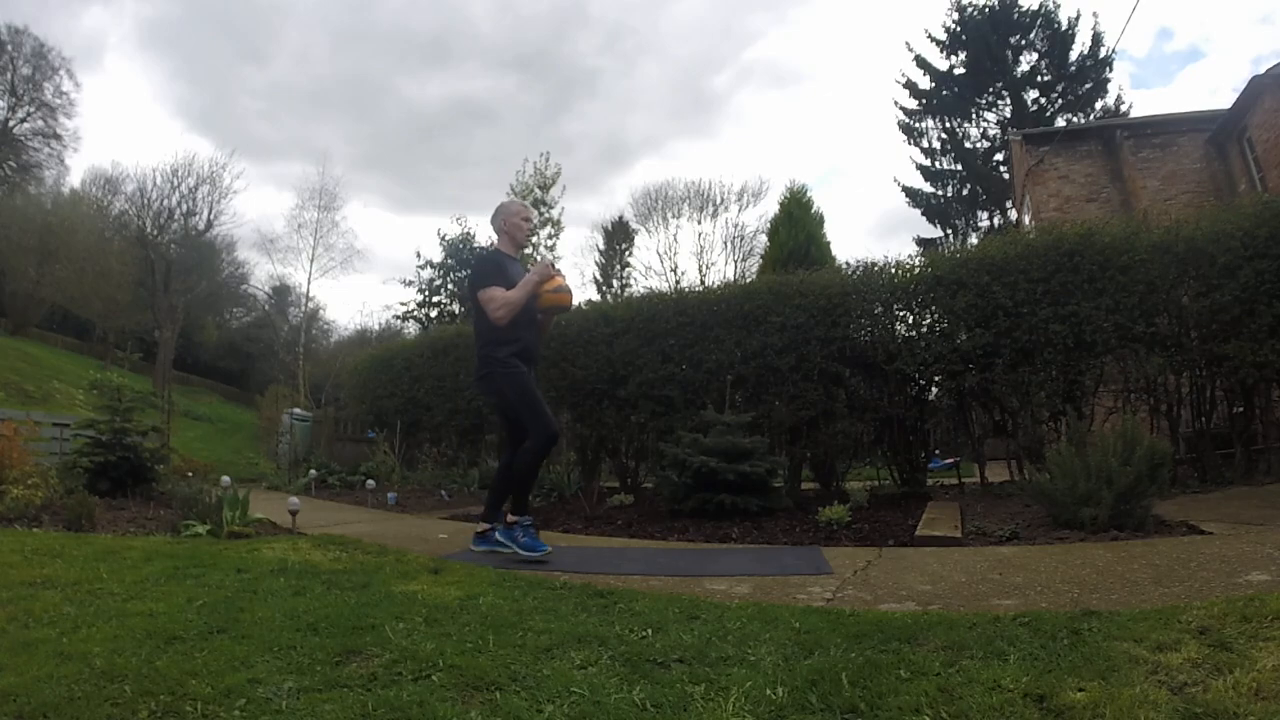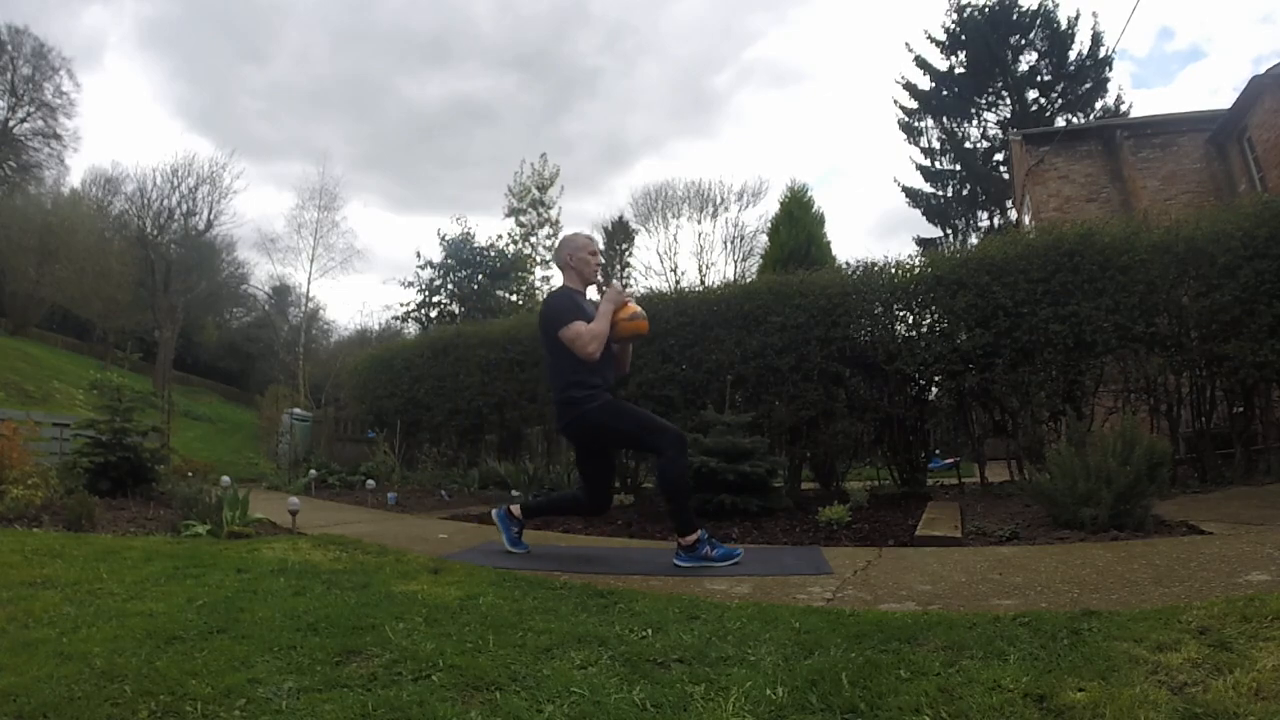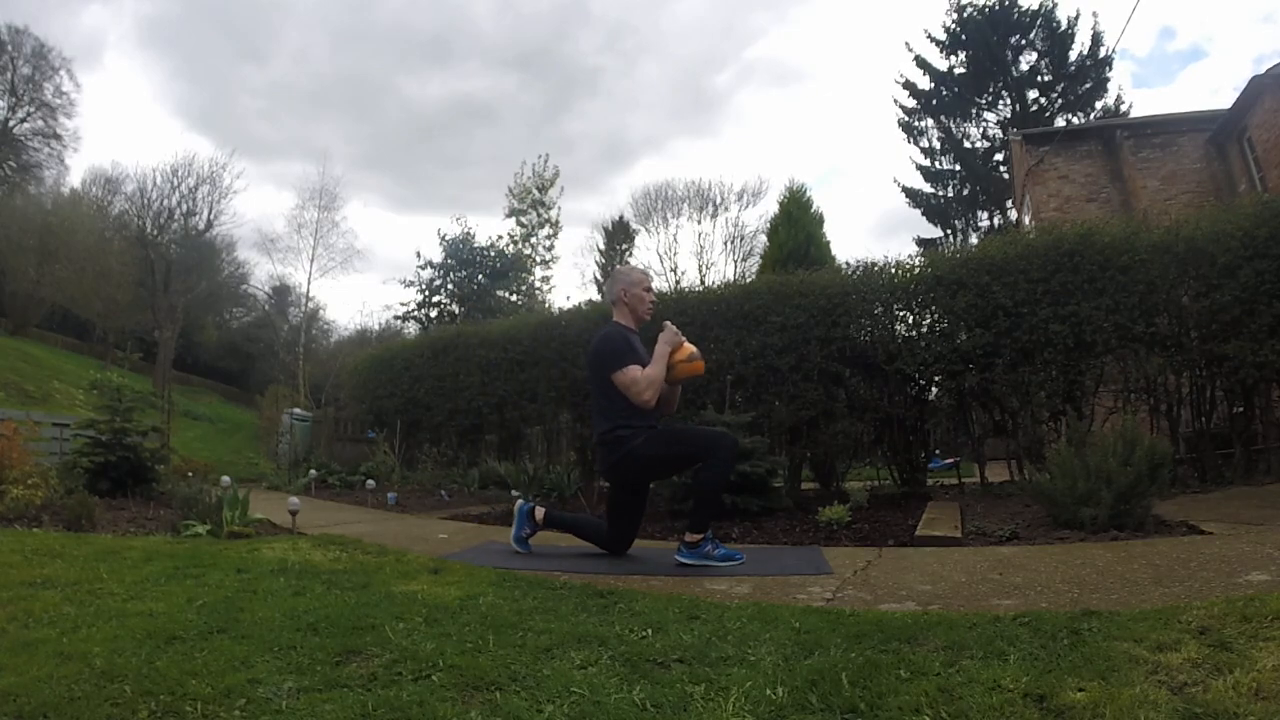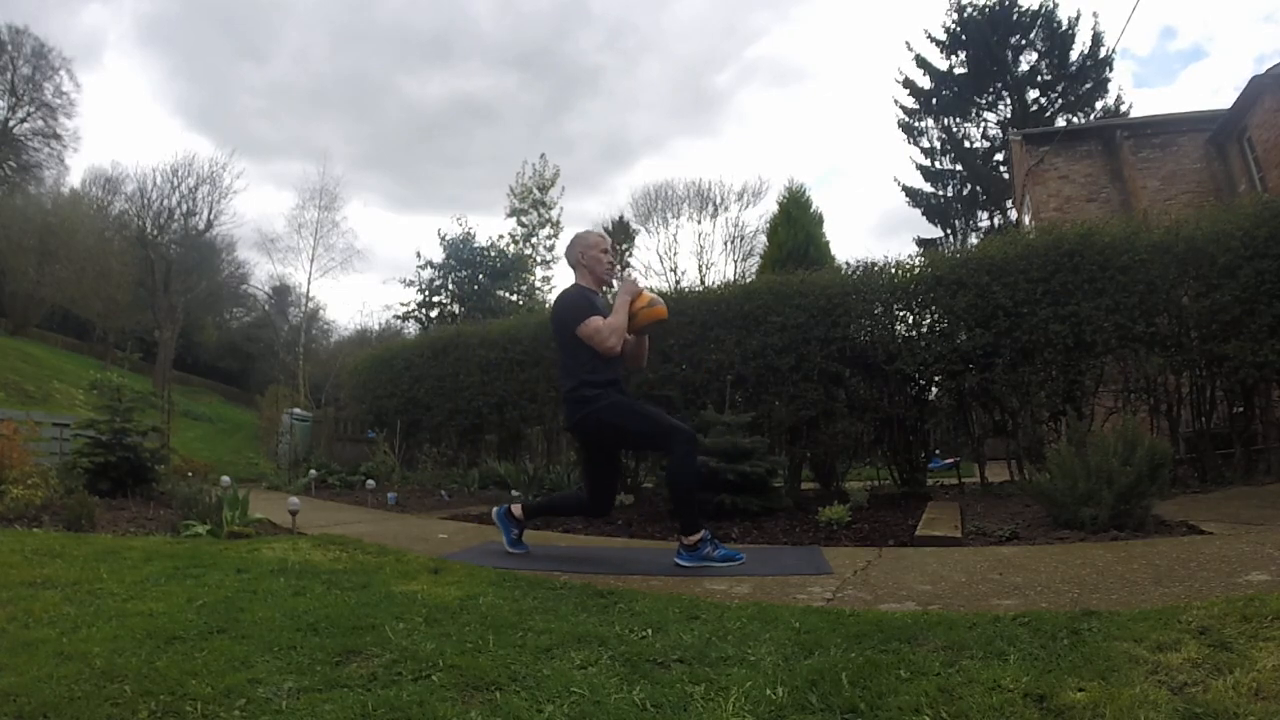
dt=0.5s
person 1, frame 1
left shoulder: (521, 270)
right shoulder: (488, 263)
left elbow: (536, 330)
right elbow: (499, 312)
right wrist: (534, 278)
left hip: (521, 369)
right hip: (501, 366)
left knee: (520, 450)
right knee: (545, 433)
left ankle: (488, 529)
right ankle: (514, 519)
person 1, frame 2
left shoulder: (584, 305)
right shoulder: (559, 303)
left elbow: (621, 365)
right elbow: (590, 348)
right wrist: (608, 305)
left hip: (593, 407)
right hip: (584, 406)
left knee: (596, 499)
right knee: (671, 441)
left ankle: (514, 514)
right ankle: (690, 543)
person 1, frame 3
left shoulder: (630, 342)
right shoulder: (612, 341)
left elbow: (665, 406)
right elbow: (645, 397)
right wrist: (664, 348)
left hip: (632, 451)
right hip: (628, 448)
left knee: (616, 541)
right knee: (723, 446)
left ankle: (534, 515)
right ankle: (695, 542)
person 1, frame 4
left shoulder: (598, 304)
right shoulder: (572, 300)
left elbow: (636, 360)
right elbow: (609, 342)
right wrist: (624, 298)
left hip: (598, 408)
right hip: (598, 405)
left knee: (599, 503)
right knee: (682, 439)
left ankle: (514, 514)
right ankle: (694, 543)
